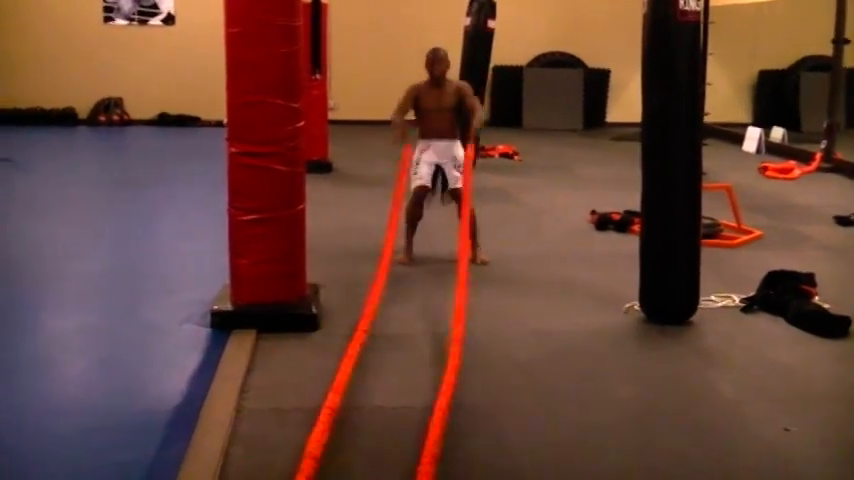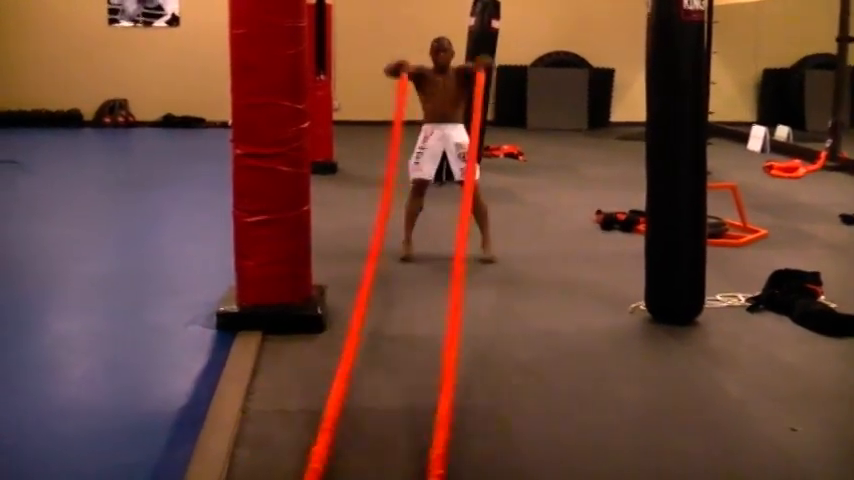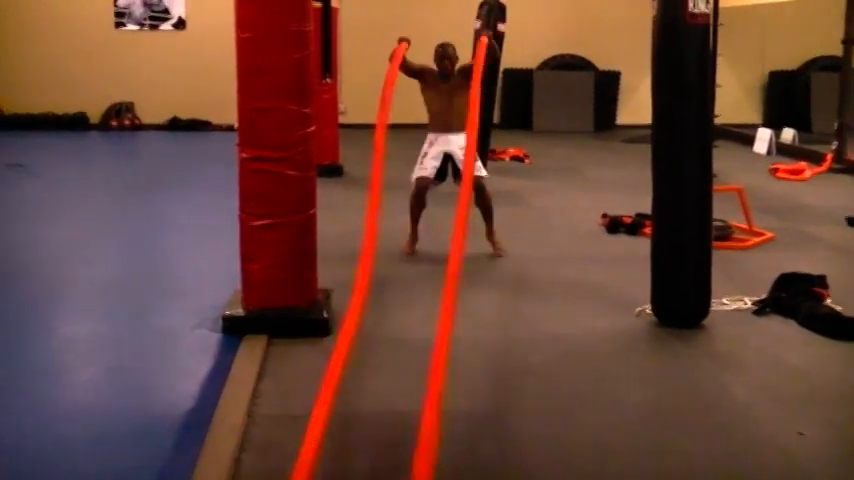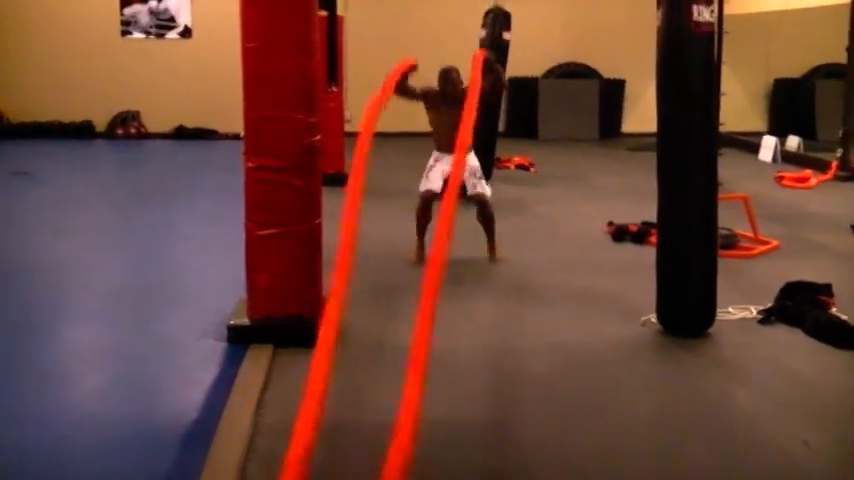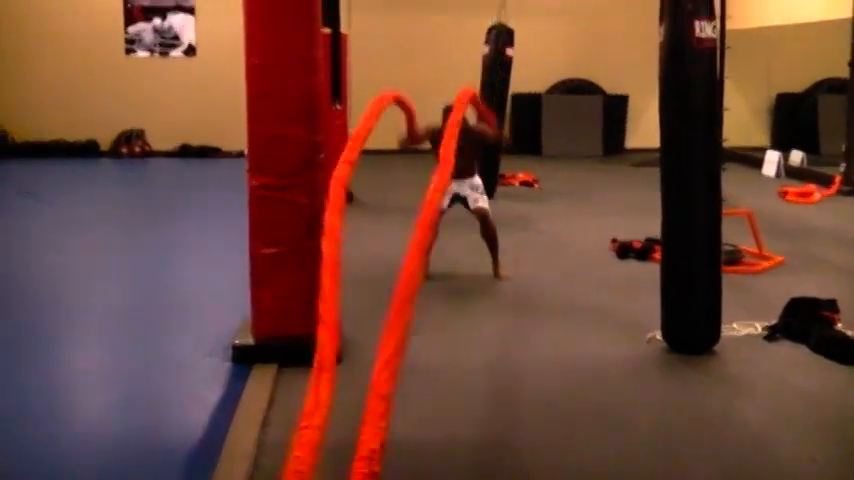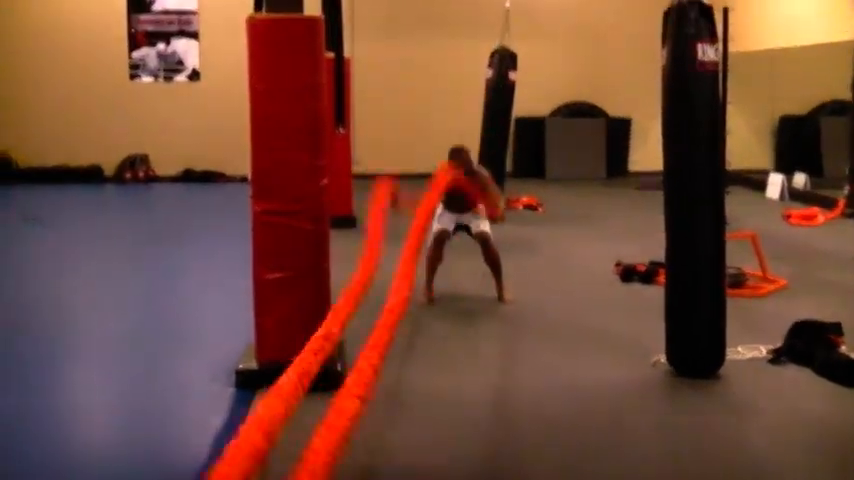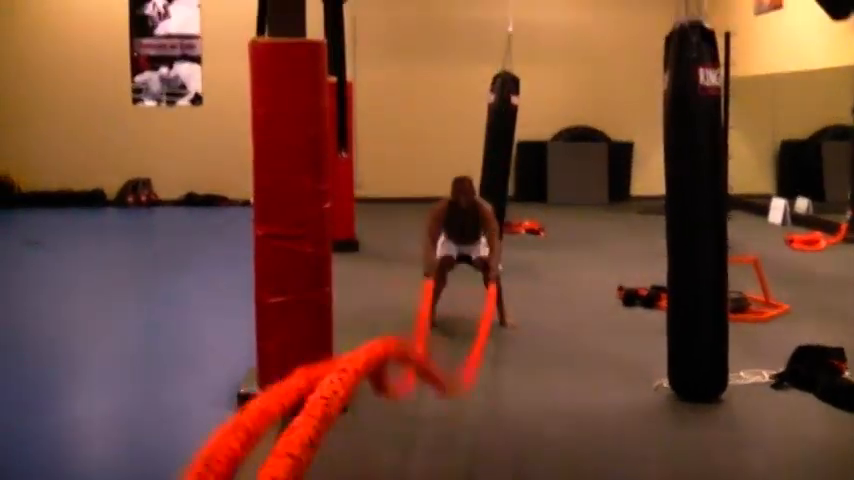
dt=0.1s
person 1, frame 1
left shoulder: (460, 88)
right shoulder: (416, 90)
left elbow: (476, 110)
right elbow: (399, 112)
left wrist: (475, 123)
right wrist: (399, 122)
left hip: (452, 148)
right hip: (426, 148)
left knee: (460, 194)
right knee: (419, 191)
left ankle: (475, 248)
right ankle: (408, 246)
person 1, frame 2
left shoulder: (462, 74)
right shoulder: (421, 73)
left elbow: (482, 66)
right elbow: (391, 71)
left wrist: (483, 63)
right wrist: (400, 67)
left hip: (456, 134)
right hip: (430, 135)
left knee: (471, 185)
right knee: (419, 185)
left ankle: (486, 242)
right ankle: (407, 241)
person 1, frame 3
left shoulder: (466, 73)
right shoulder: (425, 74)
right elbow: (398, 64)
left wrist: (488, 43)
left hip: (462, 140)
right hip: (435, 140)
left knee: (479, 184)
right knee: (420, 185)
left ankle: (491, 233)
right ankle: (413, 234)
person 1, frame 4
left shoulder: (469, 95)
right shoulder: (430, 95)
left elbow: (499, 84)
right elbow: (400, 89)
left wrist: (491, 65)
right wrist: (406, 74)
left hip: (467, 158)
right hip: (440, 158)
left knee: (482, 200)
right knee: (426, 198)
left ankle: (492, 245)
right ankle: (420, 246)
person 1, frame 5
left shoulder: (475, 131)
right shoulder: (434, 133)
left elbow: (501, 140)
right elbow: (405, 143)
left wrist: (496, 133)
right wrist: (412, 136)
left hip: (469, 181)
left knee: (485, 216)
left ankle: (496, 264)
person 1, frame 6
left shoulder: (481, 176)
left elbow: (495, 199)
left wrist: (497, 209)
left hip: (474, 214)
right hip: (448, 213)
left knee: (486, 241)
right knee: (438, 239)
left ankle: (500, 289)
right ankle: (428, 288)
person 1, frame 7
left shoulder: (484, 209)
right shoulder: (441, 209)
left elbow: (494, 242)
right elbow: (430, 241)
left wrist: (494, 268)
right wrist: (428, 266)
left hip: (475, 244)
right hip: (450, 242)
left knee: (487, 265)
right knee: (442, 264)
left ankle: (502, 315)
right ankle: (430, 313)
